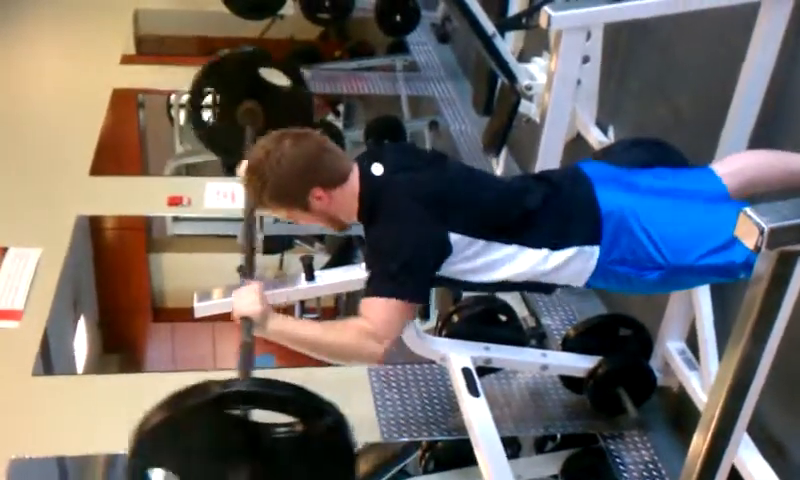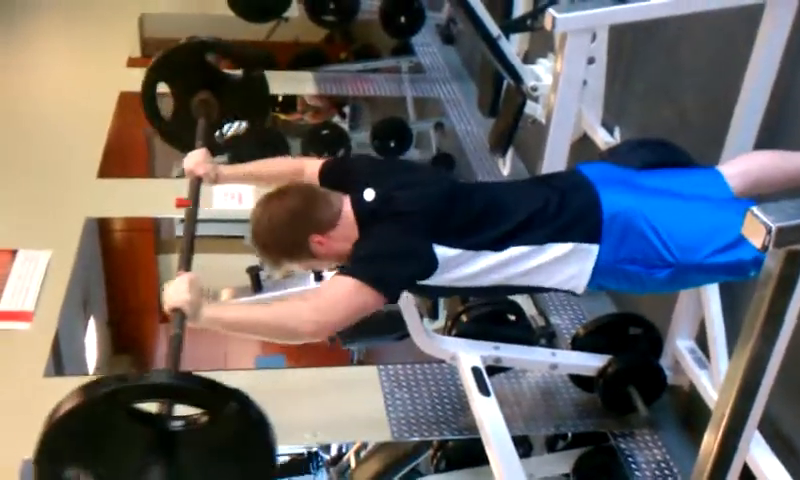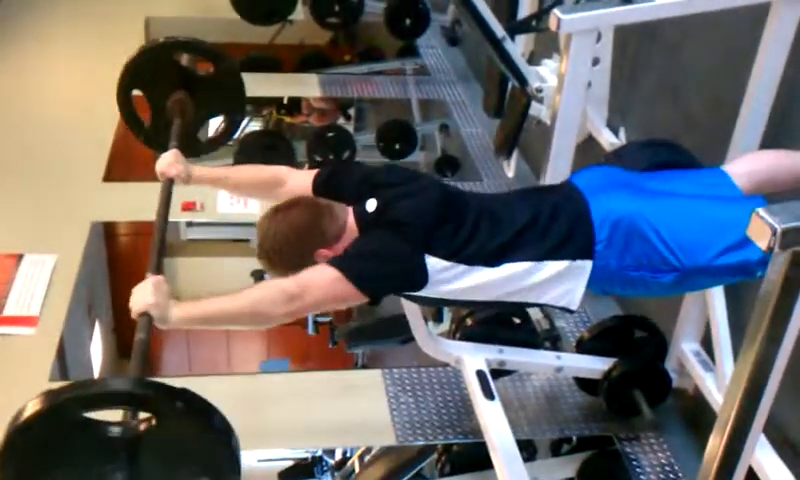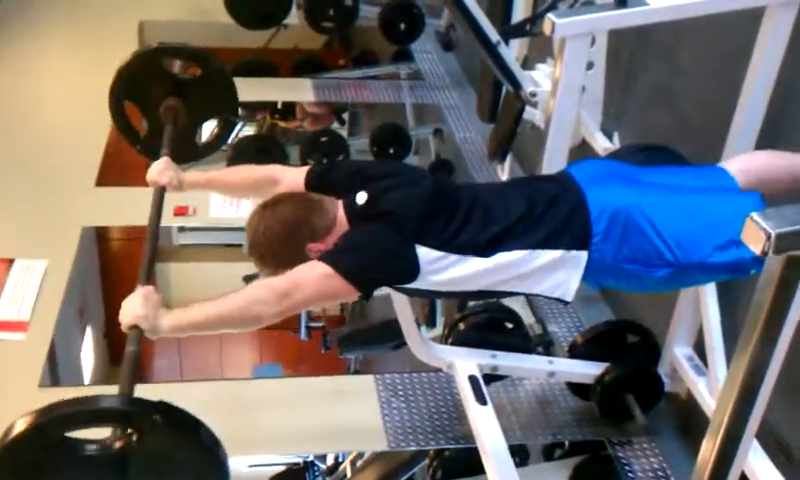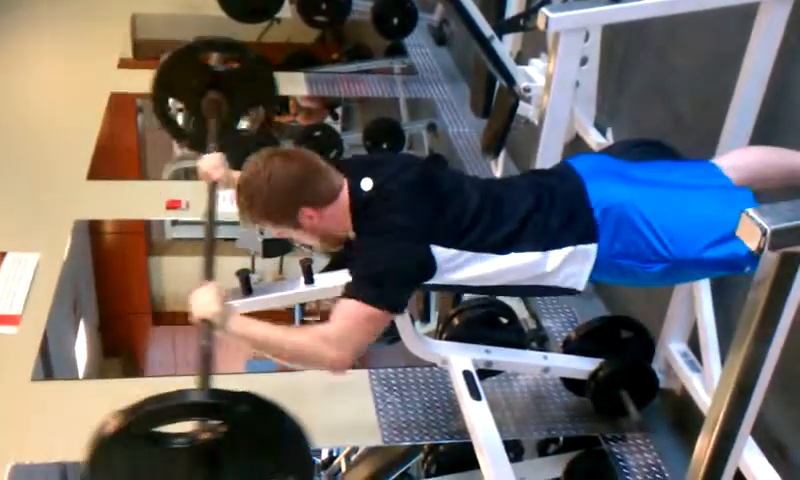
dt=0.4s
person 1, frame 1
left shoulder: (401, 227)
right shoulder: (376, 161)
left elbow: (372, 340)
right elbow: (330, 174)
left wrist: (269, 321)
right wrist: (268, 173)
left hip: (600, 239)
right hip: (582, 189)
right knee: (720, 183)
person 1, frame 2
left shoulder: (394, 238)
right shoulder: (362, 177)
left elbow: (315, 318)
right elbow: (298, 168)
left wrist: (202, 310)
right wrist: (220, 171)
left hip: (603, 236)
right hip: (585, 192)
right knee: (726, 184)
person 1, frame 3
left shoulder: (390, 248)
right shoulder: (365, 184)
left elbow: (288, 301)
right elbow: (283, 179)
left wrist: (172, 311)
right wrist: (193, 173)
left hip: (604, 244)
right hip: (587, 198)
right knee: (733, 183)
person 1, frame 4
left shoulder: (379, 241)
right shoulder: (358, 181)
left elbow: (278, 299)
right elbow: (275, 177)
left wrist: (163, 320)
right wrist: (186, 178)
left hip: (599, 236)
right hip: (581, 190)
right knee: (728, 182)
person 1, frame 5
left shoulder: (388, 244)
right shoulder: (362, 171)
left elbow: (334, 349)
right elbow: (295, 181)
left wrist: (226, 319)
right wrist: (234, 176)
left hip: (600, 233)
right hip: (581, 183)
right knee: (722, 178)
